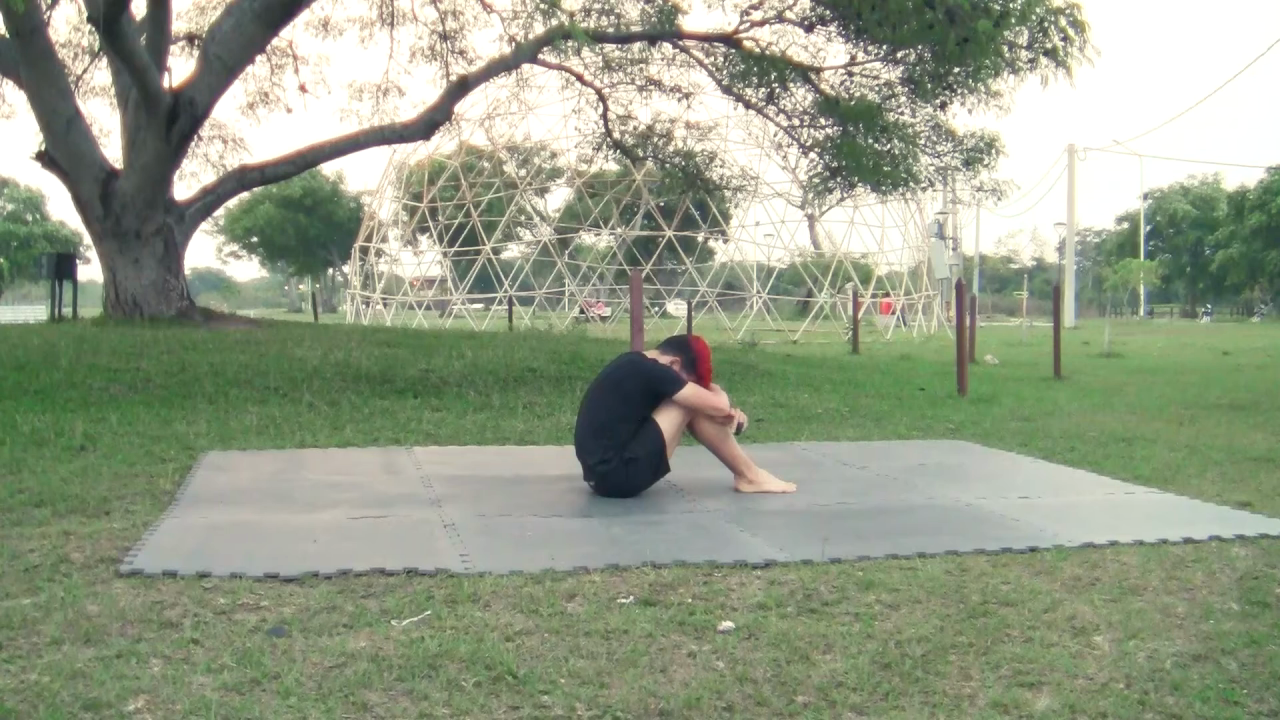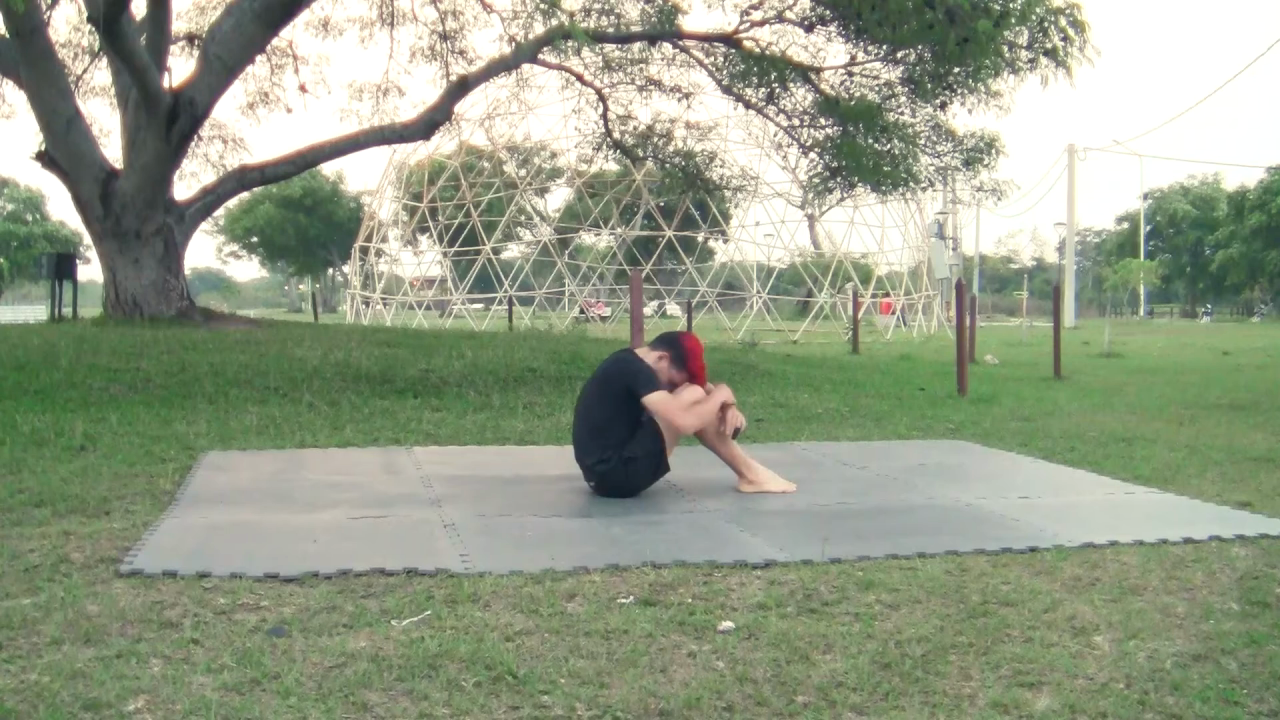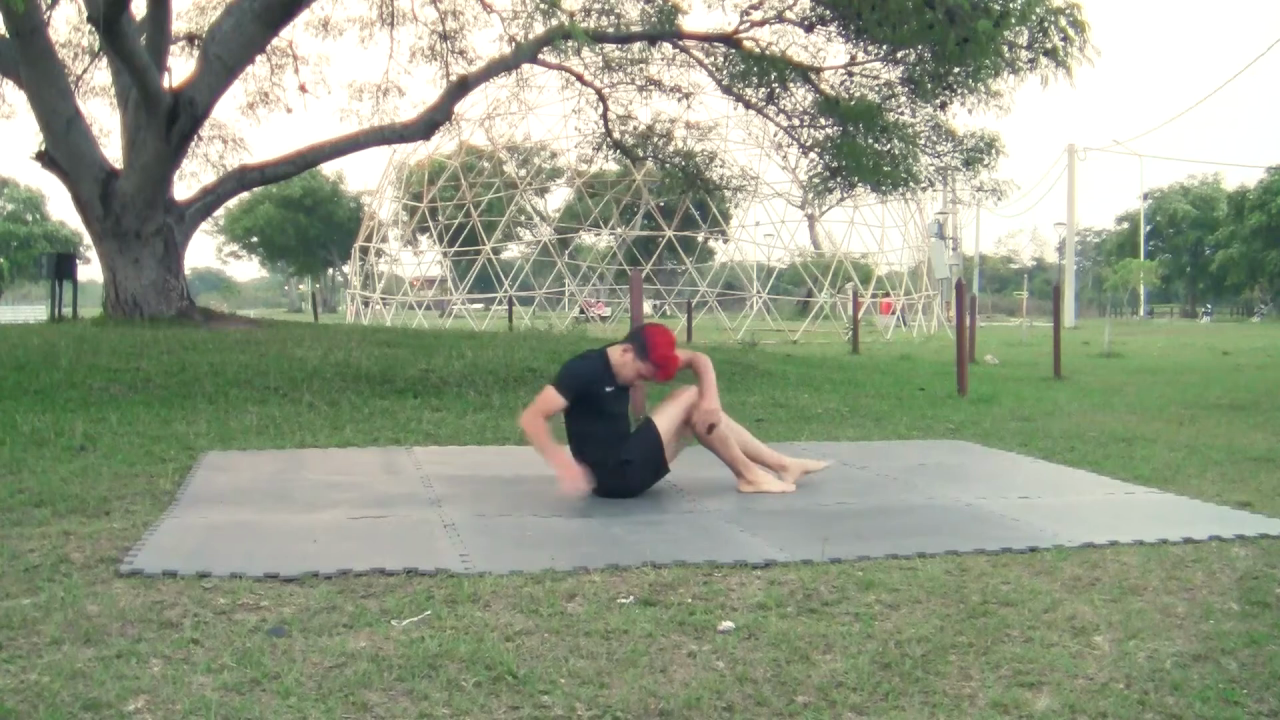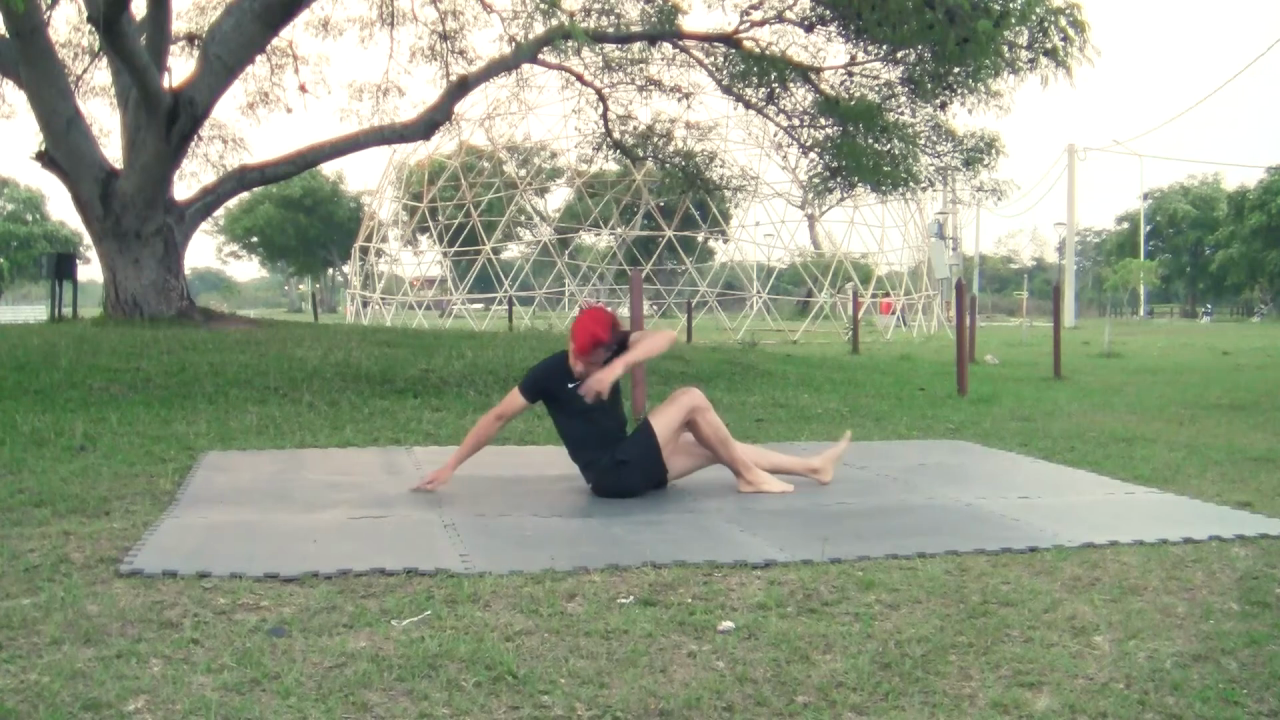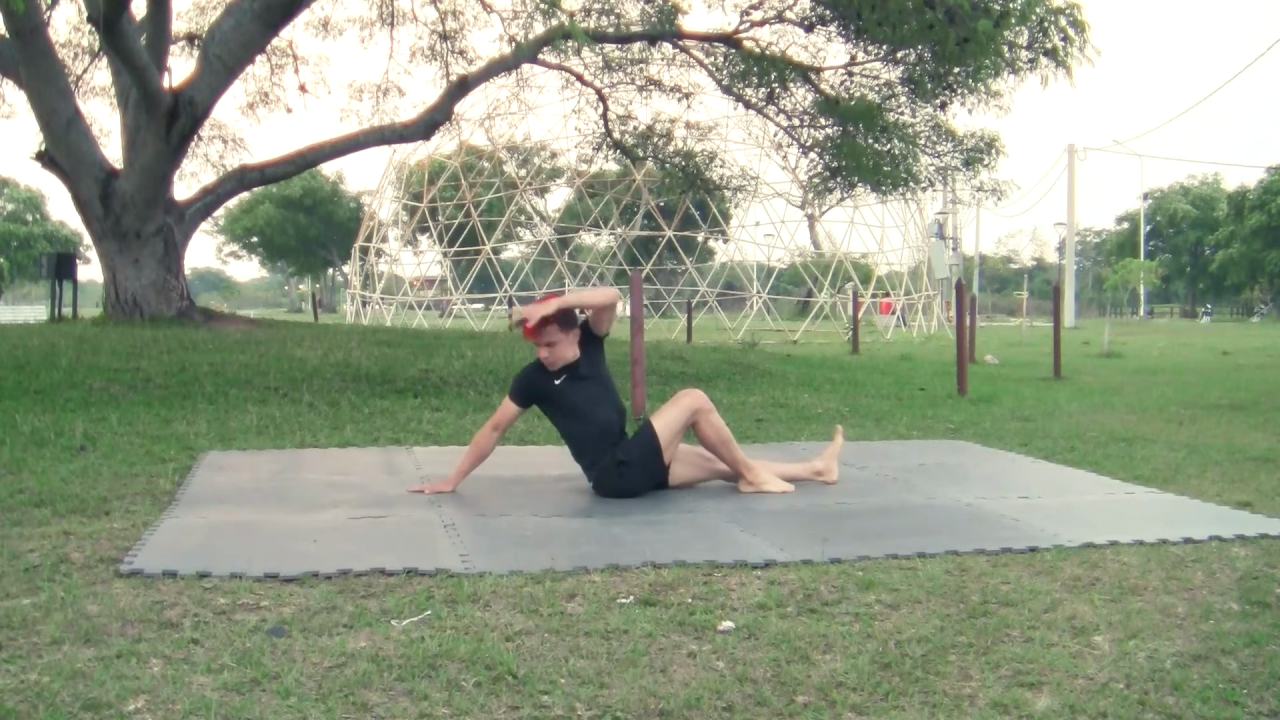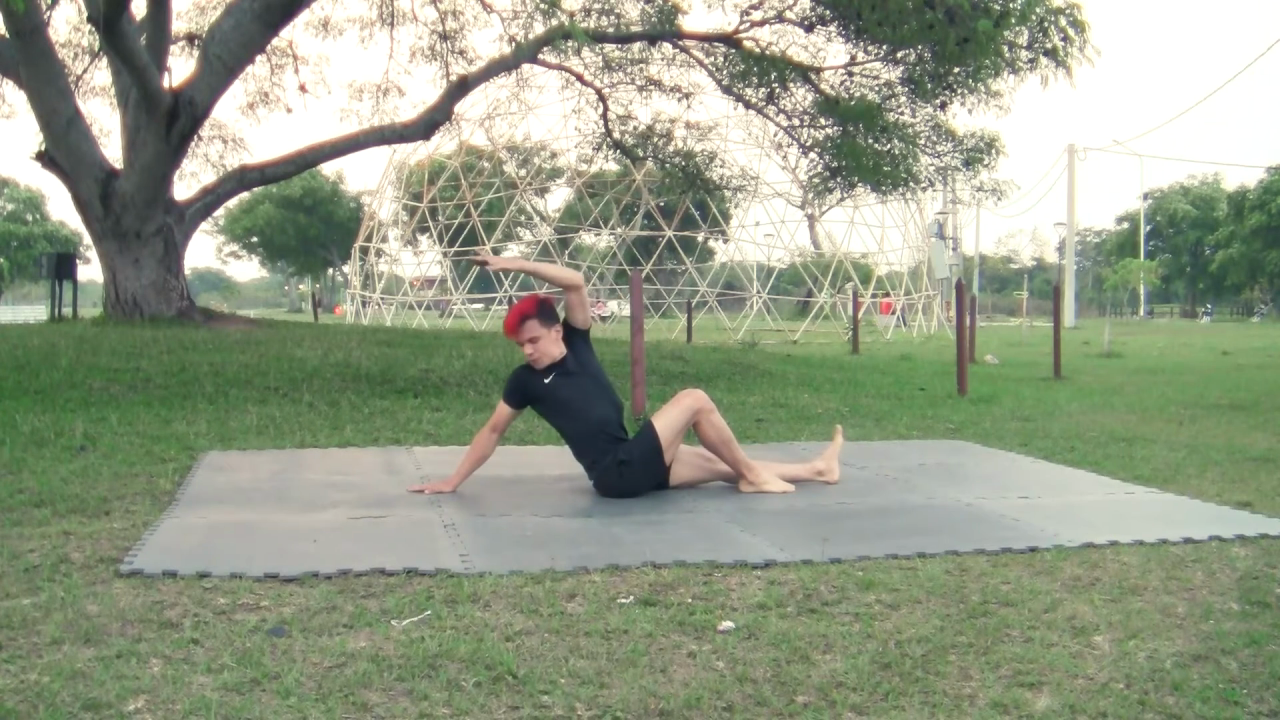
dt=0.3s
person 1, frame 1
left shoulder: (637, 364)
right shoulder: (650, 371)
right elbow: (718, 406)
left wrist: (730, 411)
right wrist: (716, 392)
left hip: (606, 471)
right hip: (618, 475)
left knee: (693, 401)
right knee: (692, 402)
left ankle: (746, 470)
right ankle: (749, 476)
person 1, frame 2
left shoulder: (630, 362)
right shoulder: (634, 369)
right elbow: (685, 423)
left wrist: (727, 406)
right wrist: (720, 395)
left hip: (608, 470)
right hip: (615, 475)
left knee: (687, 405)
right knee: (693, 396)
left ankle: (750, 469)
right ankle: (750, 476)
person 1, frame 3
left shoulder: (641, 363)
right shoulder: (584, 370)
left elbow: (699, 359)
right elbow: (531, 417)
left wrist: (711, 395)
right wrist: (562, 461)
left hip: (631, 464)
right hip: (612, 477)
left knee: (705, 411)
right knee: (689, 397)
left ankle: (787, 465)
right ankle: (750, 477)
person 1, frame 4
left shoulder: (612, 346)
right shoulder: (549, 373)
left elbow: (666, 337)
right elbow: (497, 417)
left wrist: (616, 367)
right wrist: (450, 465)
left hip: (630, 464)
right hip: (613, 476)
left knee: (716, 444)
right knee: (692, 400)
left ankle: (811, 466)
right ankle: (750, 477)
person 1, frame 5
left shoulder: (590, 344)
right shoulder: (533, 378)
left elbow: (611, 297)
right elbow: (494, 429)
left wrist: (553, 303)
right wrist: (452, 480)
left hip: (632, 463)
right hip: (615, 475)
left knee: (718, 462)
right knee: (693, 399)
left ankle: (815, 469)
right ankle: (752, 476)
person 1, frame 6
left shoulder: (576, 342)
right shoulder: (524, 380)
left elbow: (576, 282)
right elbow: (492, 432)
left wrist: (514, 264)
right wrist: (453, 481)
left hip: (634, 464)
right hip: (617, 474)
left knee: (718, 464)
right knee: (695, 400)
left ankle: (816, 469)
right ankle: (752, 475)
